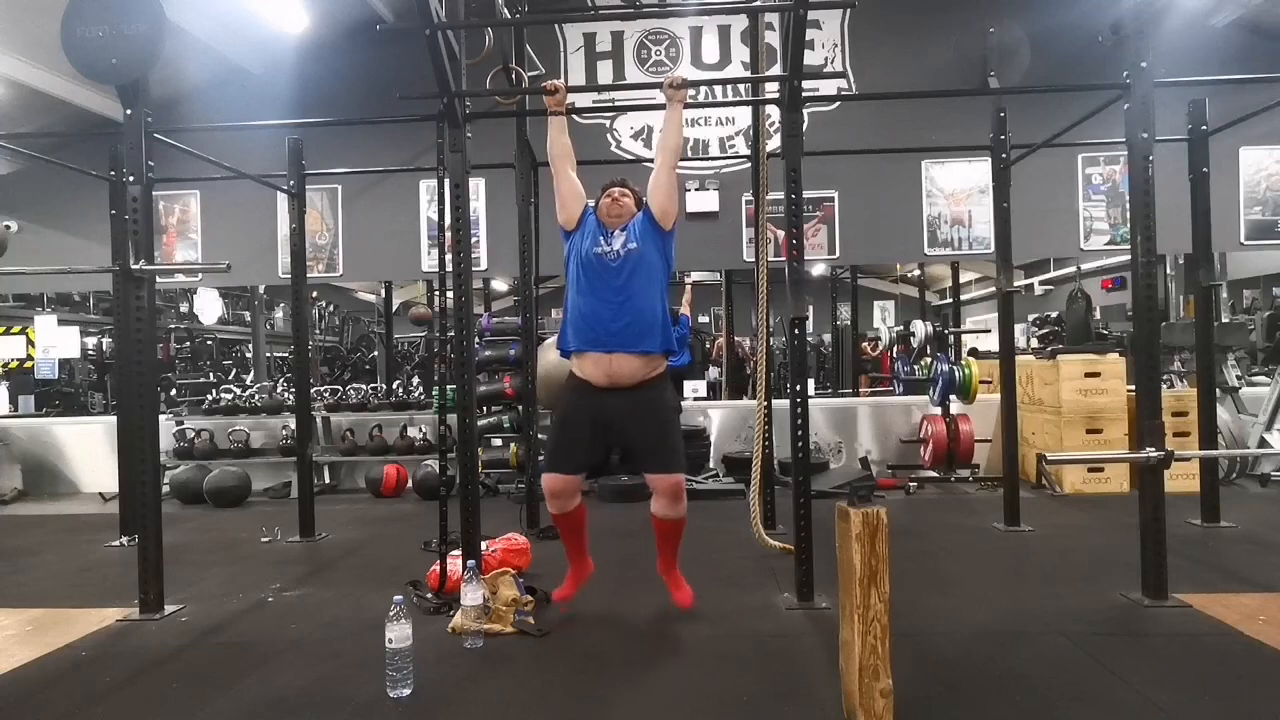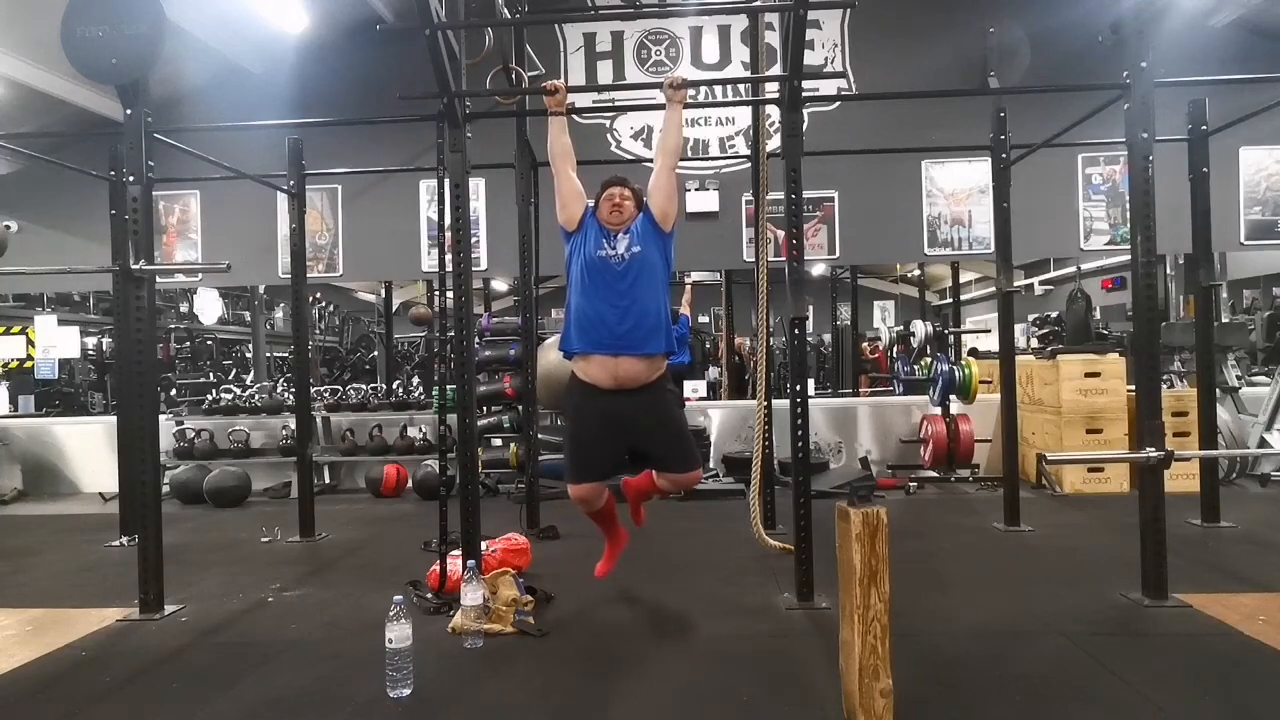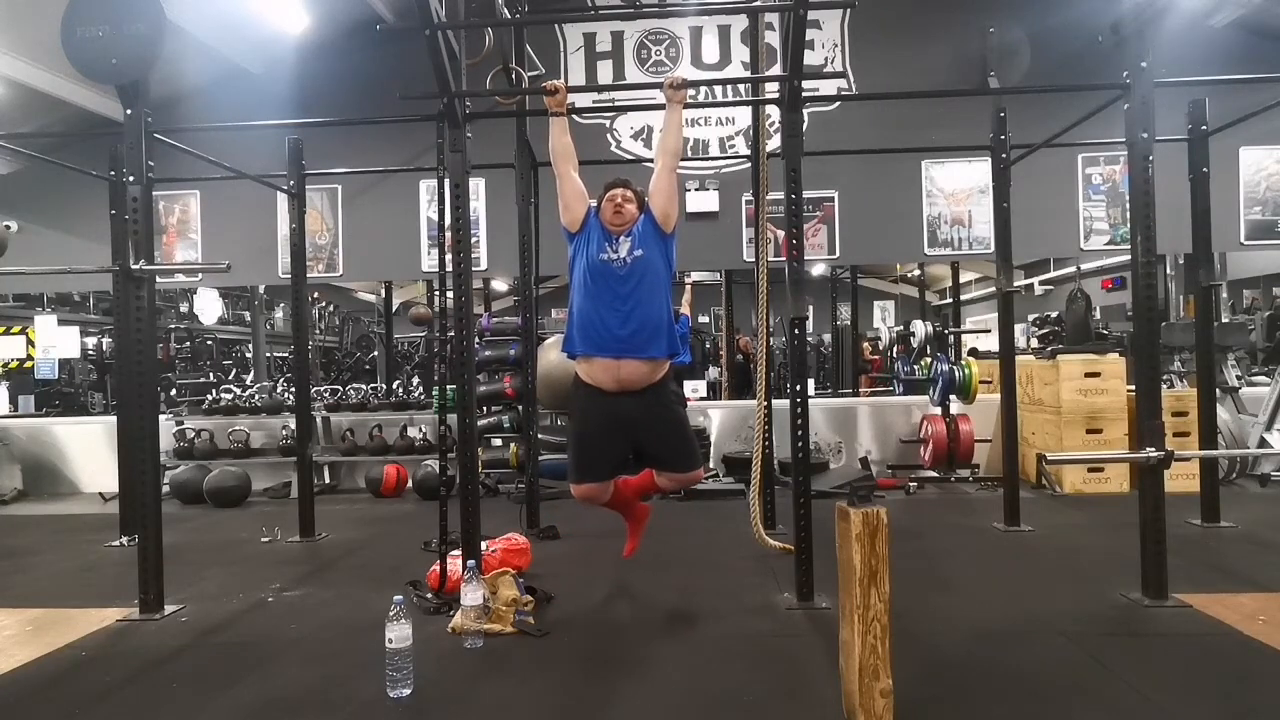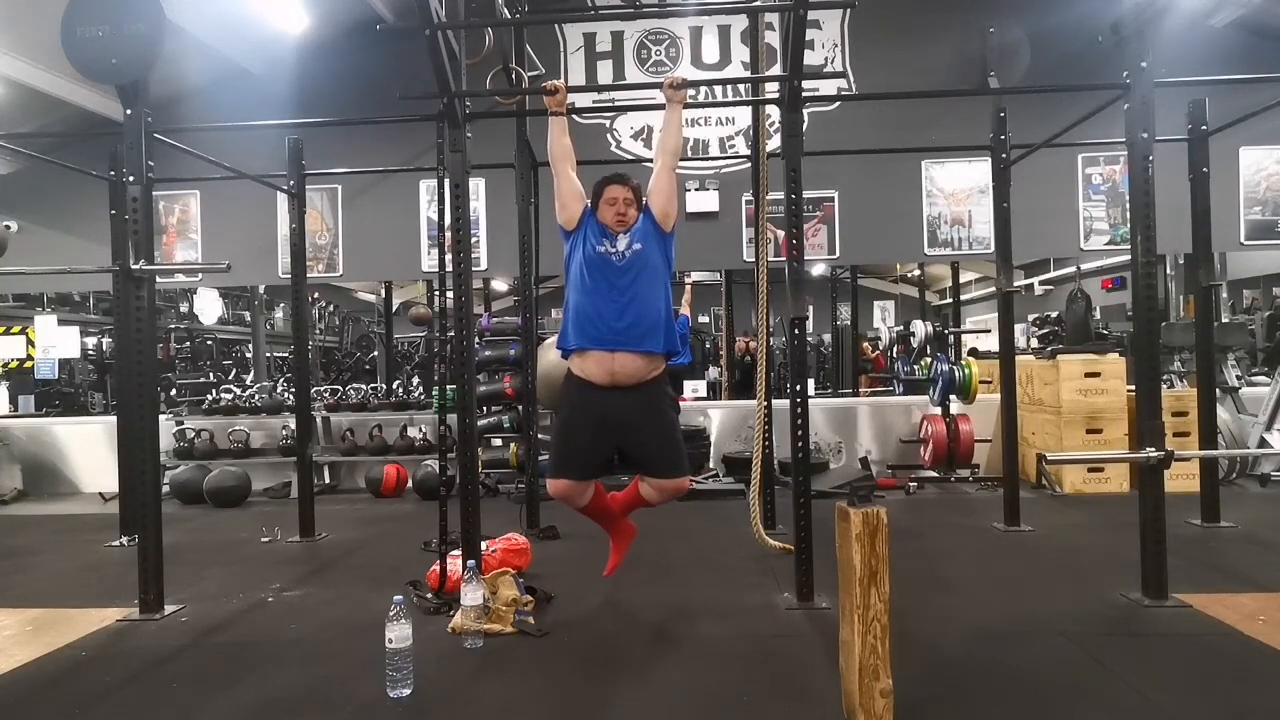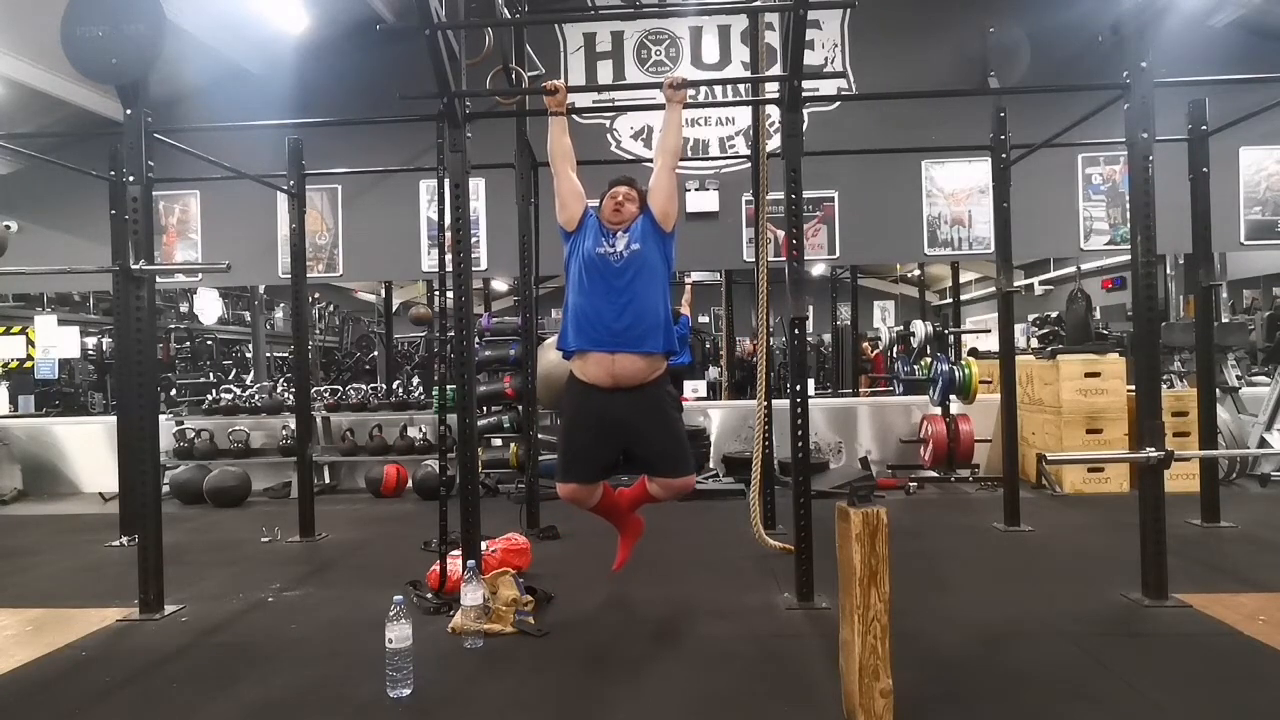
dt=0.7s
person 1, frame 1
left shoulder: (653, 229)
right shoulder: (579, 230)
left elbow: (665, 162)
right elbow: (562, 167)
left wrist: (675, 104)
right wrist: (556, 112)
left hip: (647, 390)
right hip: (584, 390)
left knee: (669, 484)
right knee: (558, 485)
left ankle: (670, 568)
right ankle: (578, 565)
person 1, frame 2
left shoulder: (652, 230)
right shoulder: (581, 233)
left elbow: (666, 163)
right elbow: (564, 168)
left wrist: (675, 104)
right wrist: (557, 111)
left hip: (651, 389)
right hip: (590, 392)
left knee: (686, 474)
right knee: (583, 490)
left ankle: (637, 489)
right ankle: (614, 536)
person 1, frame 3
left shoulder: (654, 233)
right shoulder: (583, 235)
left elbow: (666, 164)
right elbow: (565, 170)
left wrist: (674, 106)
right wrist: (557, 112)
left hip: (654, 391)
right hip: (594, 394)
left knee: (687, 473)
right knee: (587, 489)
left ankle: (633, 488)
right ankle: (631, 510)
person 1, frame 4
left shoulder: (654, 231)
right shoulder: (581, 233)
left elbow: (665, 163)
right elbow: (563, 169)
left wrist: (674, 105)
right wrist: (556, 112)
left hip: (647, 390)
right hip: (585, 390)
left knee: (672, 483)
right knee: (563, 485)
left ankle: (617, 507)
right ankle: (615, 523)
person 1, frame 5
left shoulder: (653, 232)
right shoulder: (581, 231)
left elbow: (665, 163)
right elbow: (563, 169)
left wrist: (674, 105)
right wrist: (557, 112)
left hip: (649, 391)
right hip: (587, 393)
left knee: (678, 481)
right knee: (572, 489)
left ankle: (626, 502)
right ankle: (622, 517)
